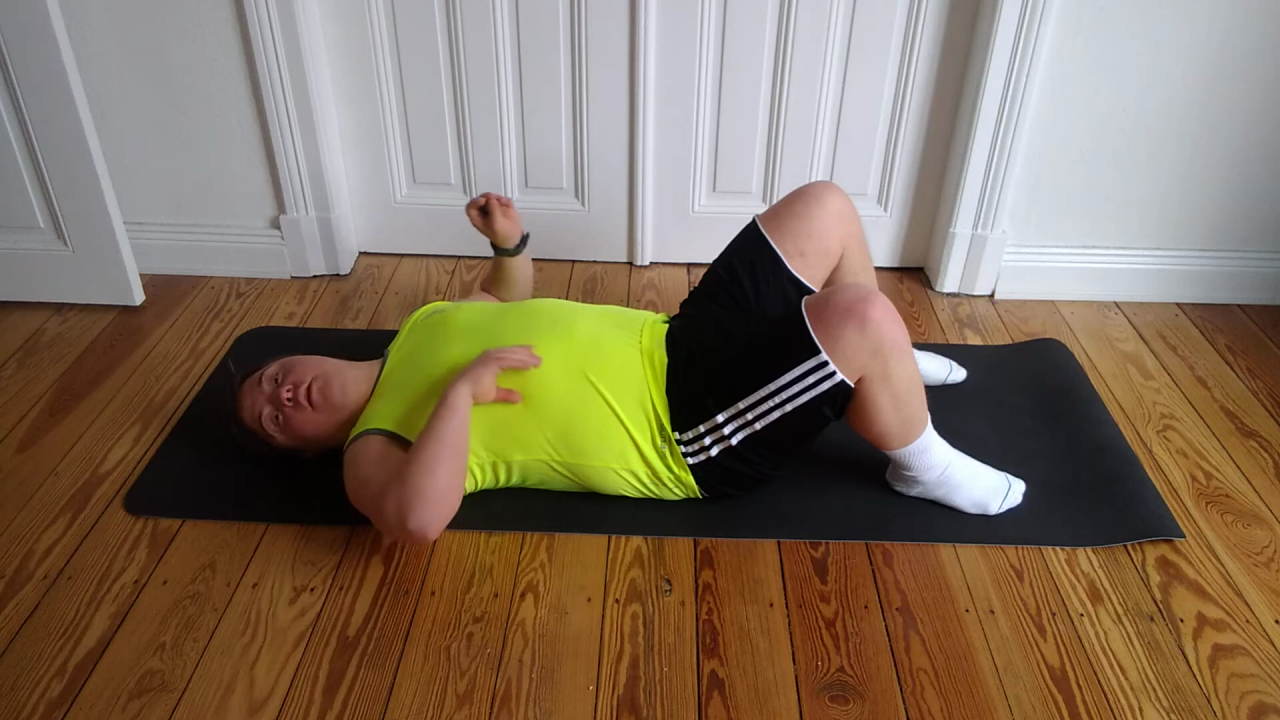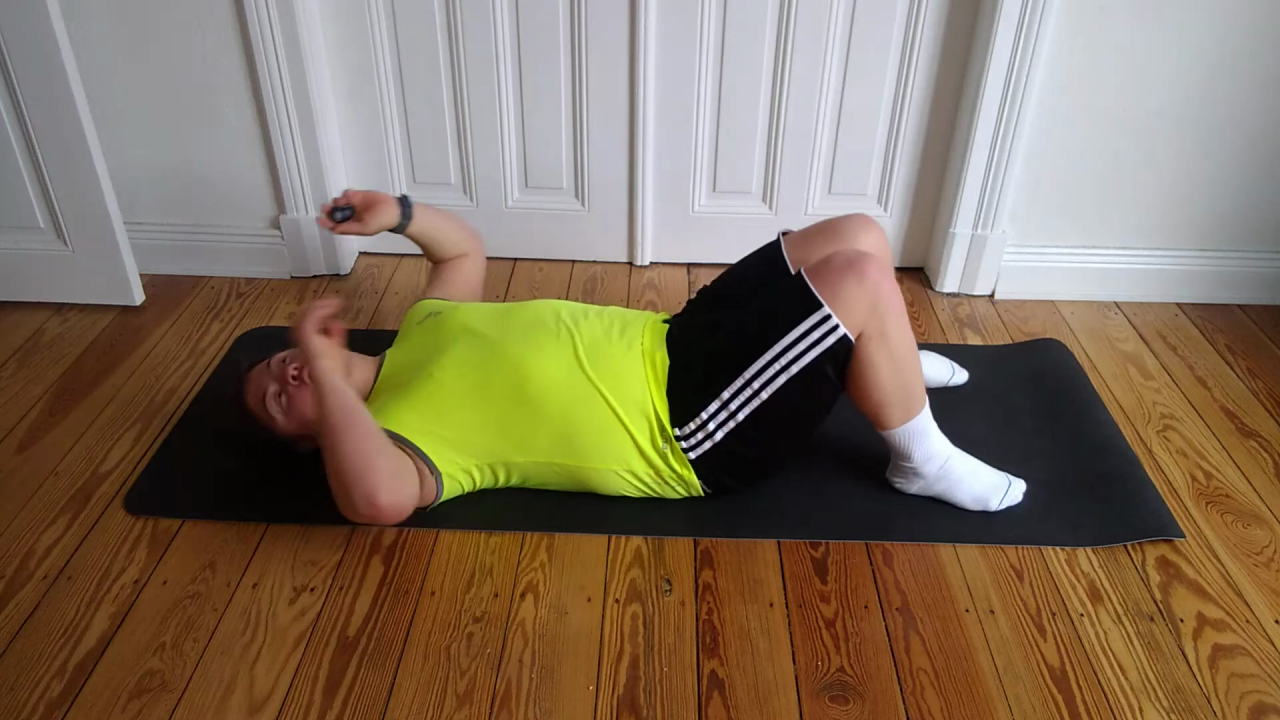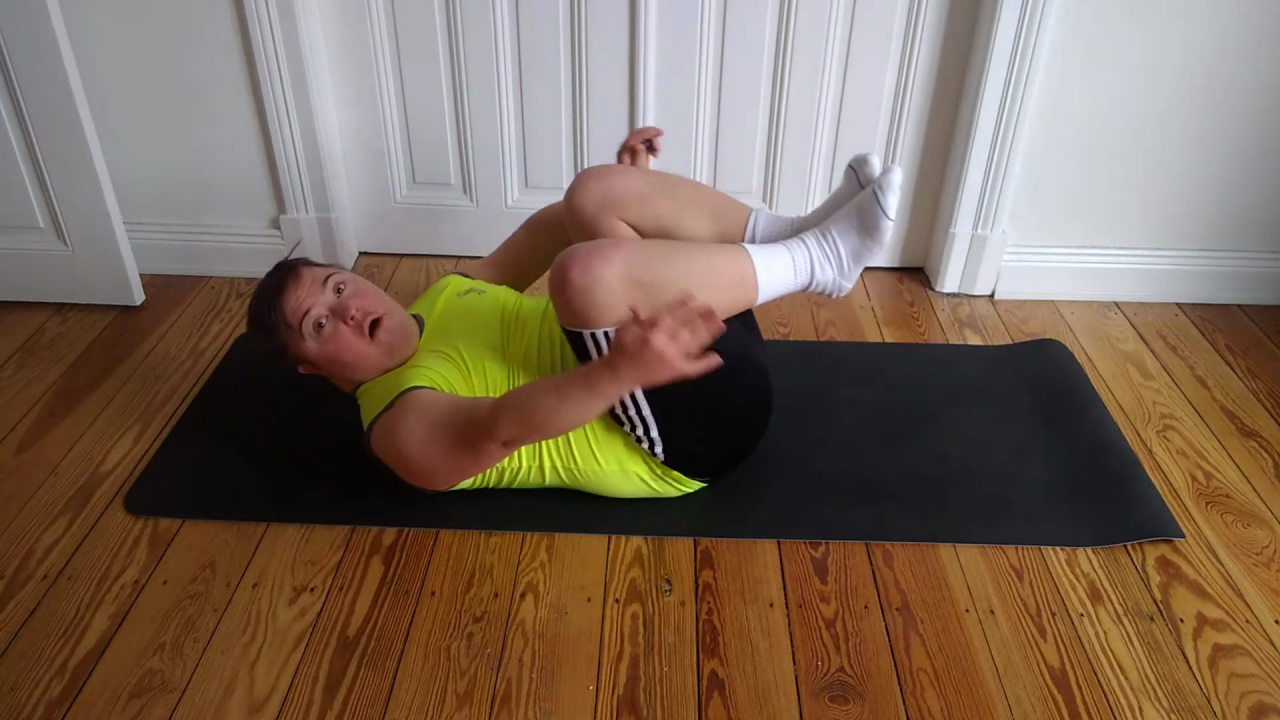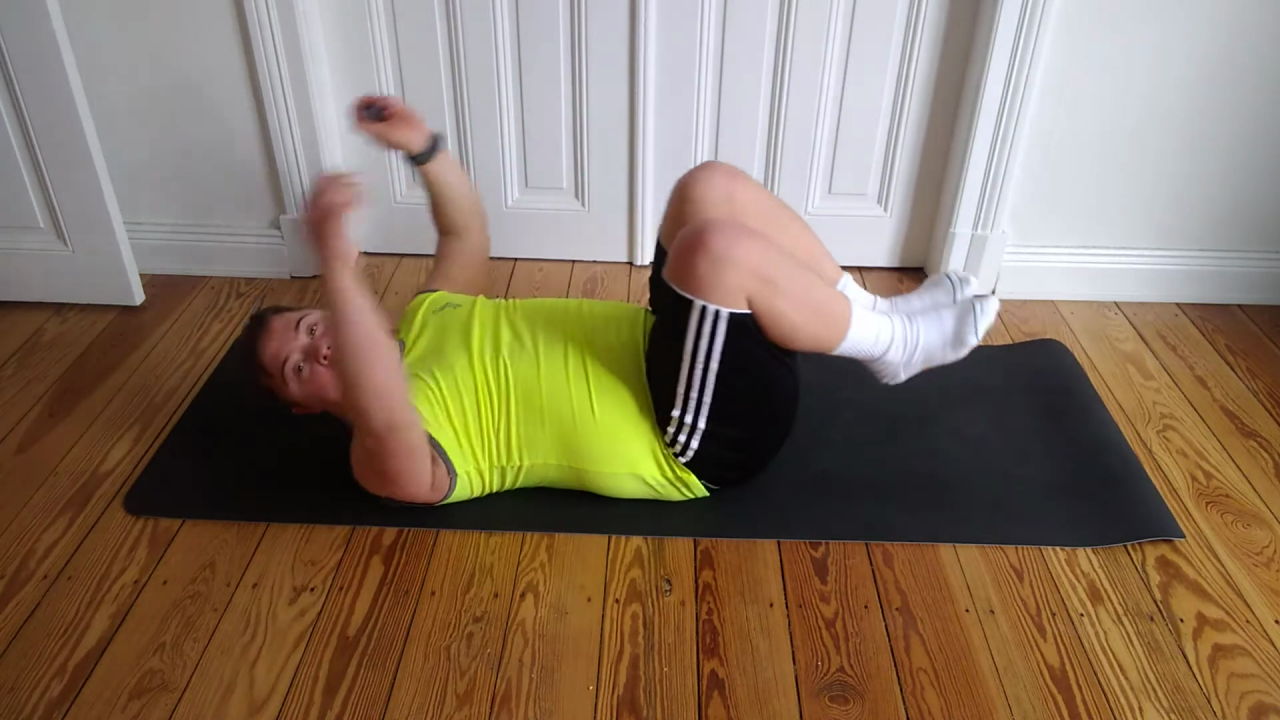
dt=1s
person 1, frame 1
left shoulder: (420, 331)
right shoulder: (371, 449)
left elbow: (504, 299)
right elbow: (417, 517)
left wrist: (509, 243)
right wrist: (463, 389)
left hip: (675, 342)
right hip: (693, 440)
left knee: (825, 207)
right knee: (861, 316)
left ankle: (881, 368)
right ankle: (923, 464)
person 1, frame 2
left shoulder: (418, 330)
right shoulder: (379, 434)
left elbow: (465, 249)
right elbow: (377, 498)
left wrist: (397, 212)
right wrist: (327, 366)
left hip: (673, 345)
right hip: (693, 436)
left knee: (860, 236)
right knee: (858, 279)
left ankle: (888, 365)
right ankle: (923, 460)
person 1, frame 3
left shoulder: (444, 300)
right shoulder: (399, 426)
left elbow: (543, 238)
right elbow: (508, 425)
left wrist: (627, 187)
right wrist: (628, 369)
left hip: (698, 341)
right hip: (692, 437)
left knee: (595, 194)
right knee: (592, 271)
left ankle: (795, 242)
right ankle: (814, 262)
person 1, frame 4
left shoulder: (421, 327)
right shoulder: (386, 459)
left elbow: (465, 228)
right elbow: (382, 413)
left wrist: (423, 147)
right wrist: (336, 267)
left hip: (657, 352)
right hip: (697, 444)
left knee: (712, 187)
right knee: (720, 247)
left ankle: (876, 316)
right ankle: (894, 341)
